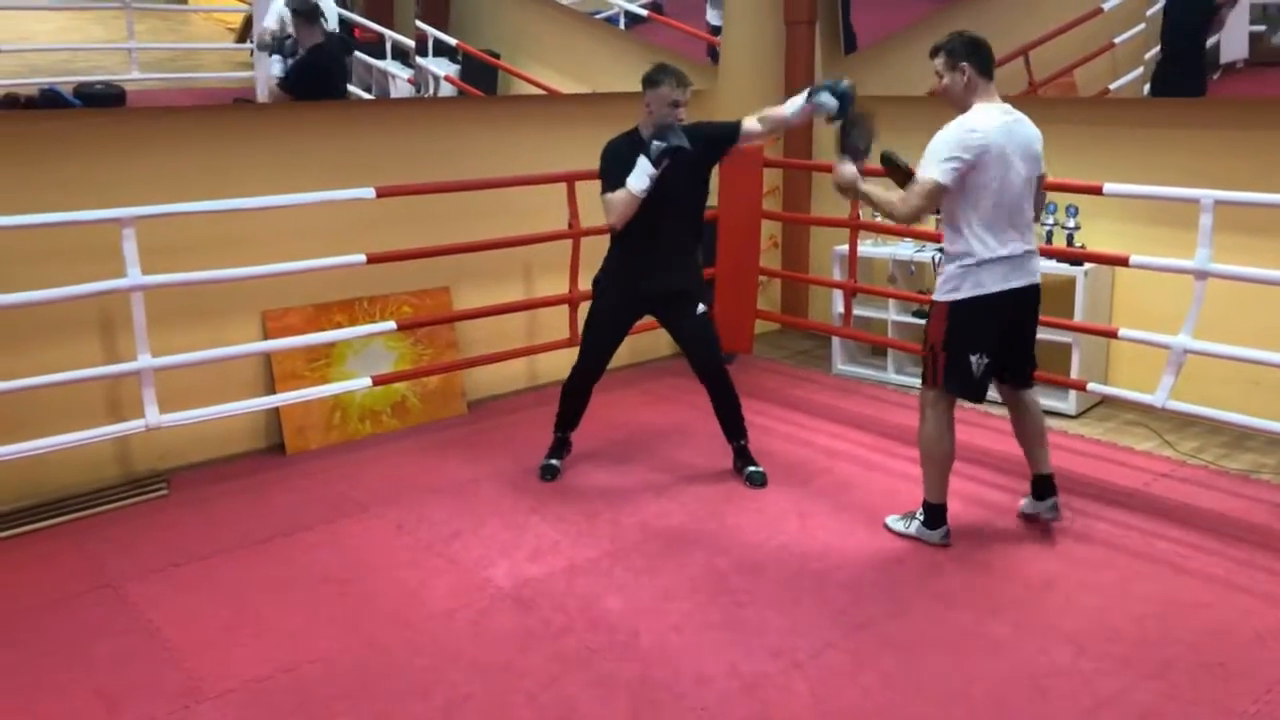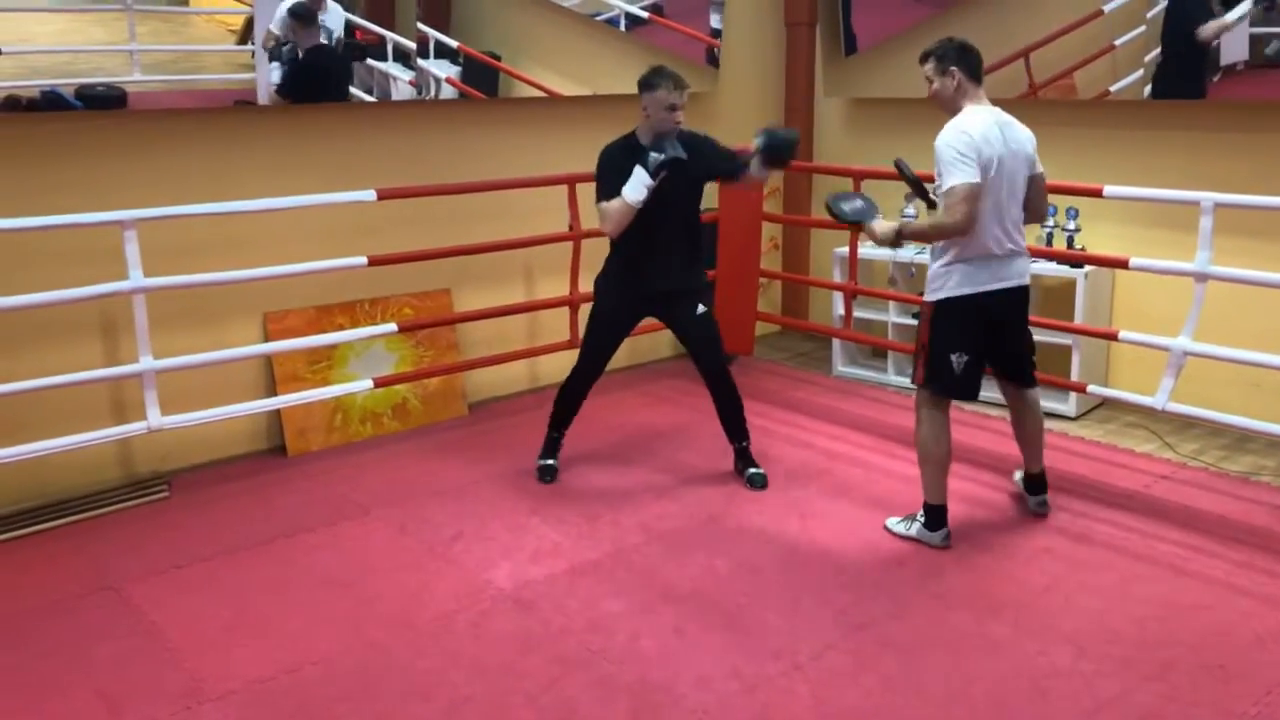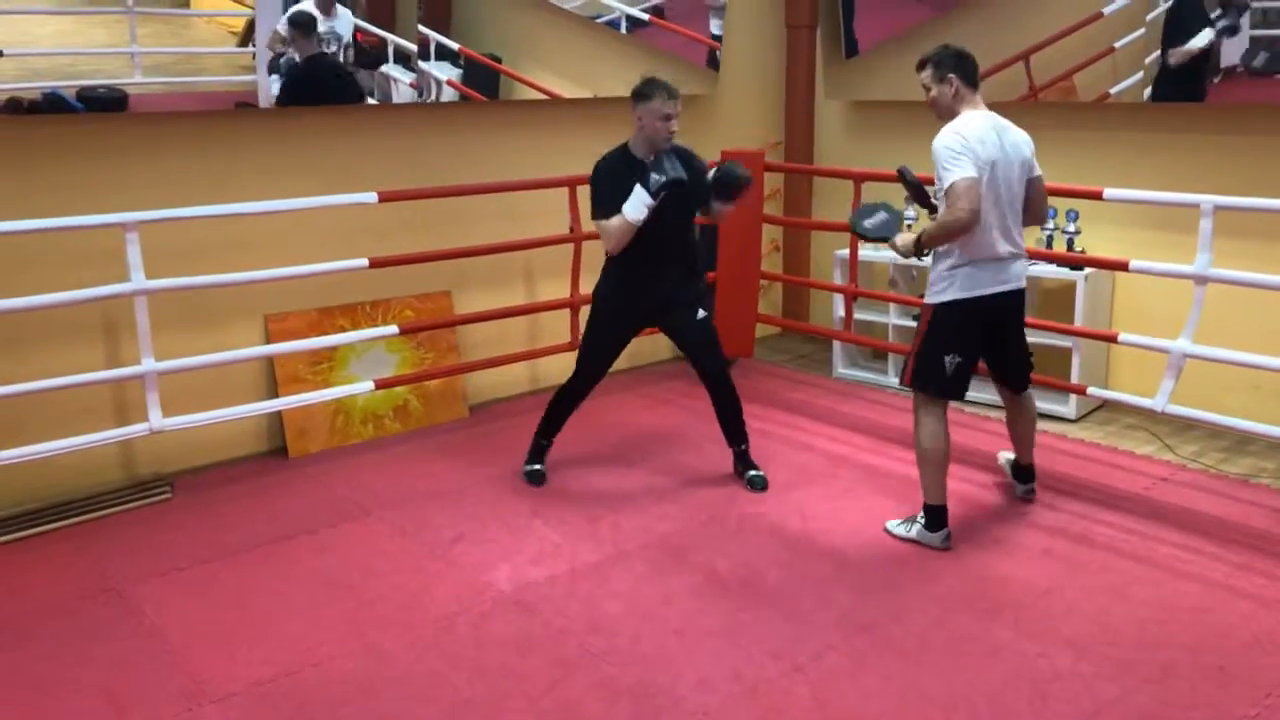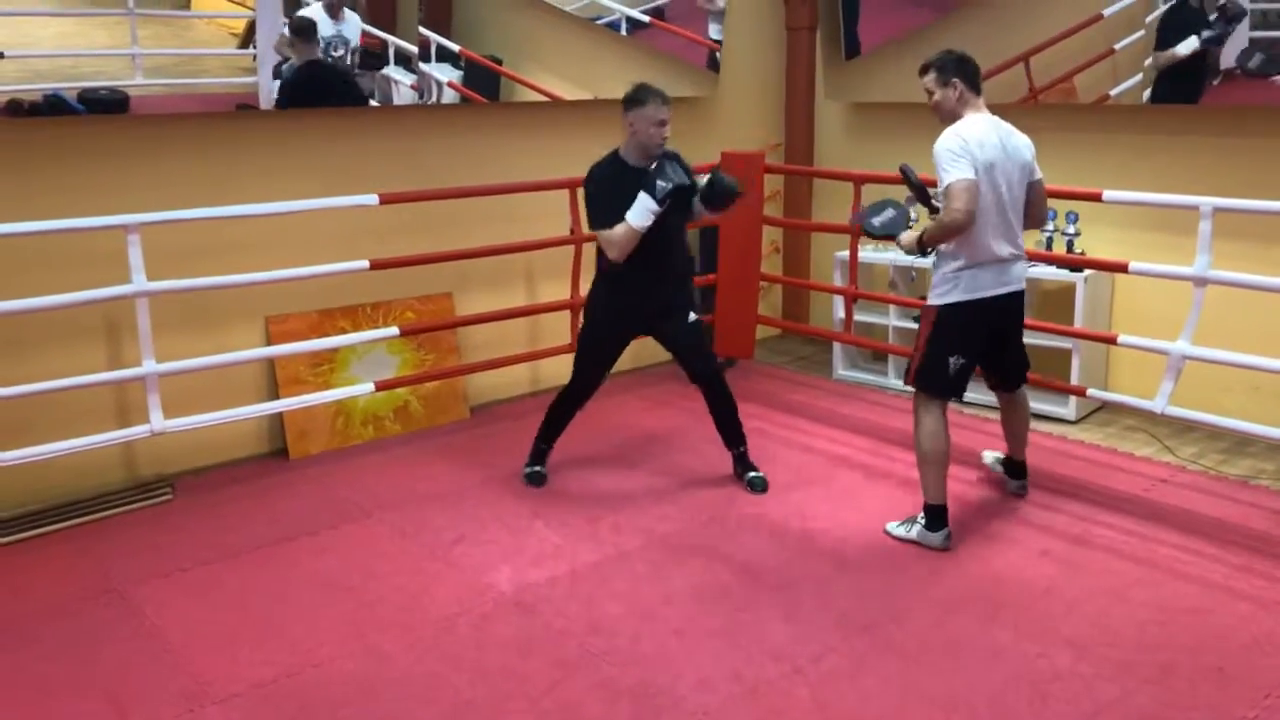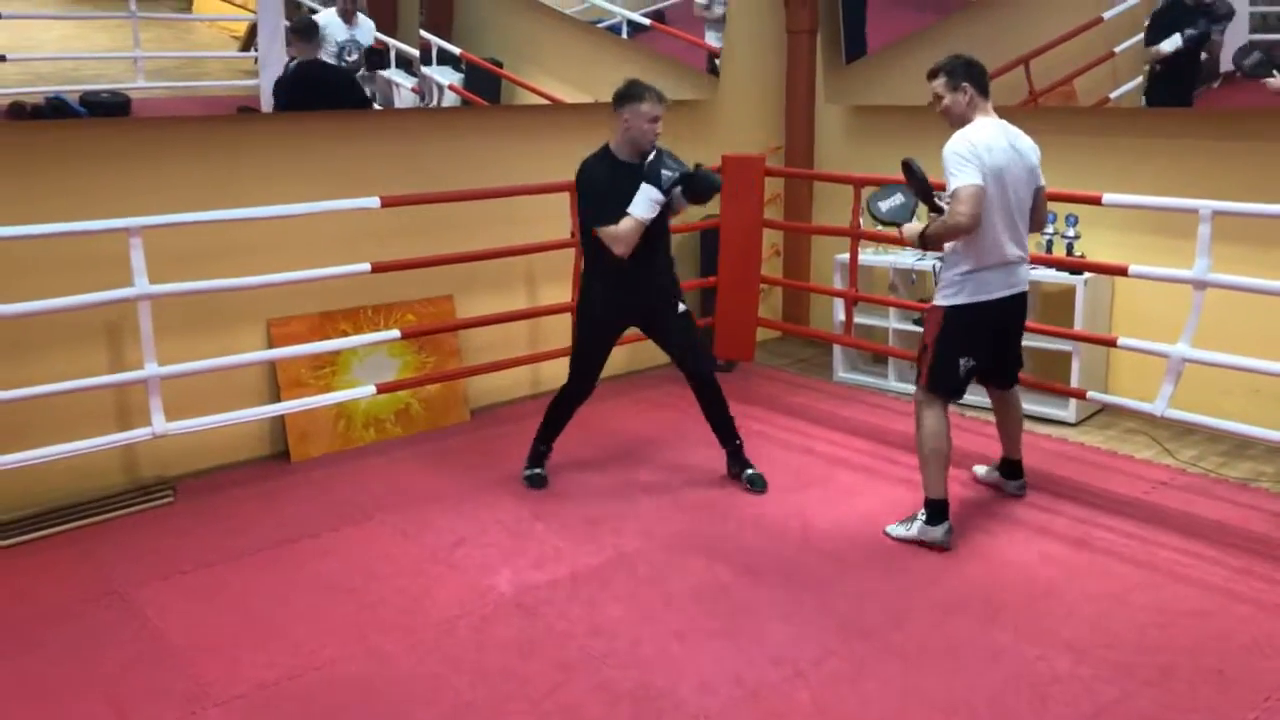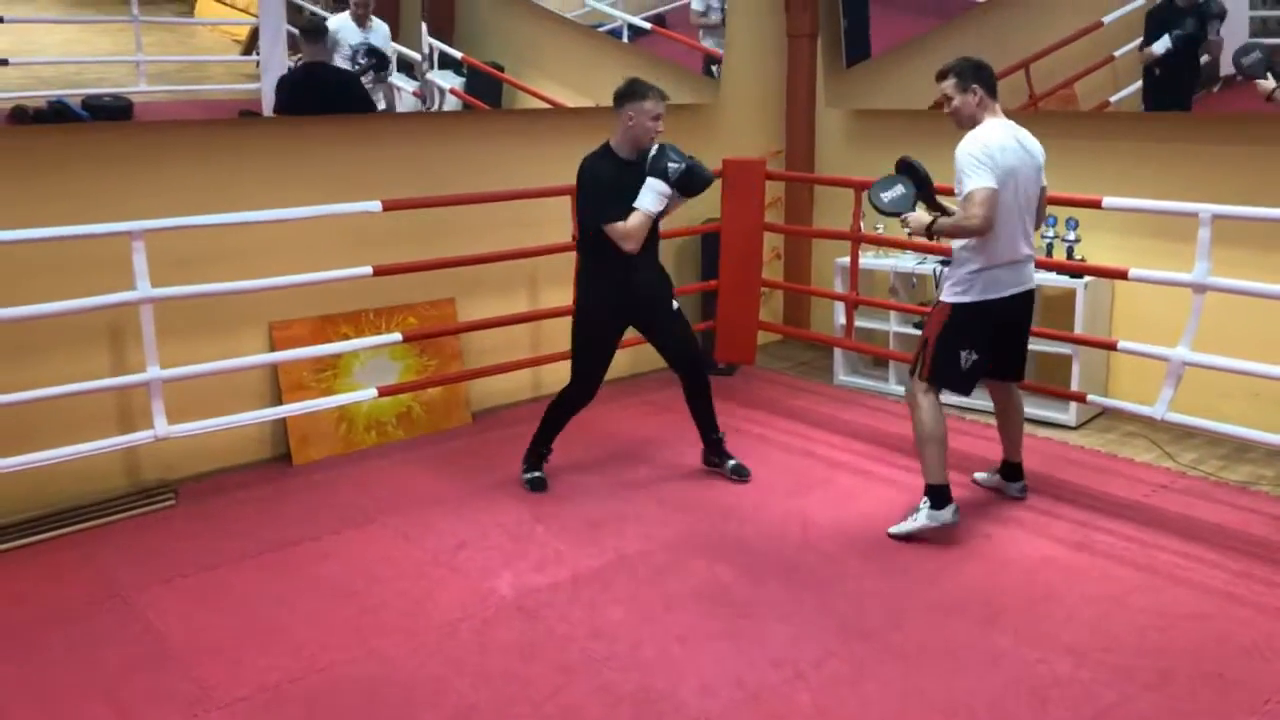
dt=0.1s
person 1, frame 1
left shoulder: (963, 132)
right shoulder: (1027, 130)
left elbow: (909, 209)
left wrist: (856, 183)
left hip: (971, 290)
right hip: (1022, 281)
left knee: (936, 400)
right knee: (1016, 389)
left ankle: (932, 517)
right ankle: (1043, 493)
person 1, frame 2
left shoulder: (959, 134)
right shoulder: (1019, 132)
left elbow: (958, 220)
right elbow: (1034, 209)
left wrist: (896, 232)
left hip: (960, 289)
right hip: (1012, 282)
left knee: (932, 399)
right knee: (1018, 385)
left ankle: (933, 519)
right ankle: (1036, 485)
person 1, frame 3
left shoulder: (954, 137)
right shoulder: (1017, 137)
left elbow: (962, 215)
right elbow: (1037, 212)
left wrist: (917, 241)
left hip: (958, 291)
right hip: (1009, 285)
left knee: (929, 401)
right knee: (1014, 386)
left ankle: (933, 521)
right ankle: (1024, 472)
person 1, frame 4
left shoulder: (955, 139)
right shoulder: (1019, 140)
left elbow: (959, 216)
right elbow: (1037, 215)
left wrist: (921, 239)
left hip: (961, 293)
right hip: (1009, 287)
left knee: (929, 401)
right knee: (1008, 385)
left ankle: (934, 520)
right ankle: (1014, 468)
person 1, frame 5
left shoulder: (964, 144)
right shoulder: (1024, 144)
left elbow: (964, 219)
right elbow: (1037, 217)
left wrist: (923, 233)
left hip: (967, 293)
right hip: (1012, 287)
left knee: (929, 398)
right knee: (1002, 384)
left ankle: (934, 515)
right ankle: (1011, 470)
person 1, frame 6
left shoulder: (976, 145)
right shoulder: (1030, 144)
left elbow: (977, 221)
left wrist: (930, 225)
left hip: (974, 291)
right hip: (1018, 286)
left knee: (923, 387)
right knee: (1004, 382)
left ankle: (937, 501)
right ankle: (1012, 474)
person 2, frame 1
left shoulder: (703, 139)
right shoulder: (619, 149)
left elbow: (760, 124)
right elbow: (615, 216)
left wrist: (812, 101)
right wrist: (649, 163)
left hip: (680, 282)
right hip: (623, 281)
left knee: (711, 369)
right knee: (589, 366)
left ankle: (741, 452)
right ankle: (560, 443)
person 2, frame 2
left shoulder: (694, 147)
right shoulder: (615, 155)
left elbow: (749, 173)
right elbow: (611, 225)
left wrist: (768, 155)
right wrist: (646, 173)
left hip: (680, 284)
right hip: (623, 283)
left knee: (714, 369)
right knee: (588, 369)
left ankle: (743, 453)
right ankle: (551, 445)
person 2, frame 3
left shoulder: (683, 159)
right shoulder: (610, 169)
left elbow: (715, 210)
right elbow: (611, 242)
left wrist: (724, 191)
right wrist: (646, 193)
left hip: (680, 292)
right hip: (623, 294)
left knee: (716, 373)
right knee: (585, 377)
left ankle: (742, 456)
right ankle: (539, 447)
person 2, frame 4
left shoulder: (673, 165)
right shoulder: (603, 176)
left elbow: (696, 214)
right elbow: (614, 250)
left wrist: (710, 199)
right wrist: (649, 200)
left hip: (672, 296)
right hip: (615, 300)
left knee: (710, 376)
right knee: (582, 383)
left ankle: (741, 458)
right ankle: (540, 450)
person 2, frame 5
left shoulder: (654, 160)
right shoulder: (595, 172)
right elbow: (620, 244)
left wrist: (689, 194)
right wrist: (651, 190)
left hip: (658, 289)
right hip: (605, 296)
left knee: (701, 370)
right knee: (580, 383)
left ankle: (737, 456)
right ankle: (538, 453)
person 2, frame 6
left shoulder: (650, 159)
right shoulder: (595, 170)
right elbow: (628, 240)
left wrist: (678, 191)
right wrist: (657, 185)
left hip: (650, 287)
right hip: (603, 297)
left knee: (693, 364)
right knee: (583, 387)
left ankle: (715, 448)
right ankle: (535, 456)
